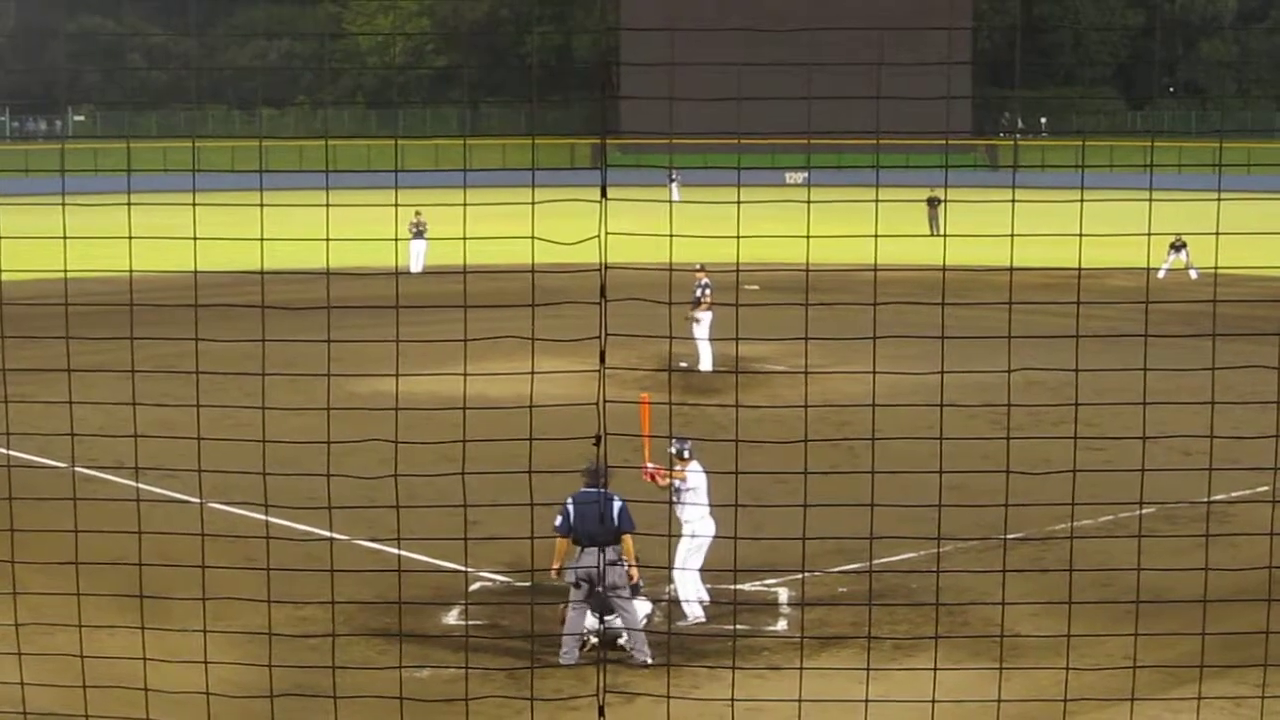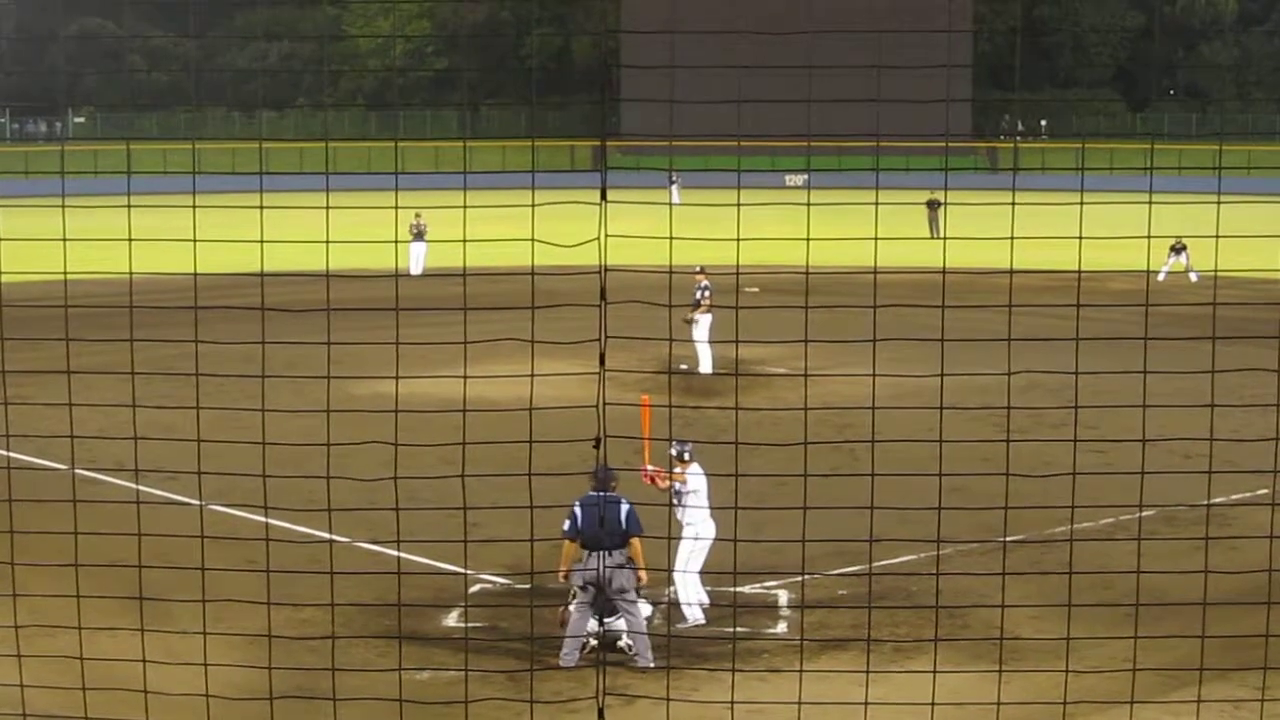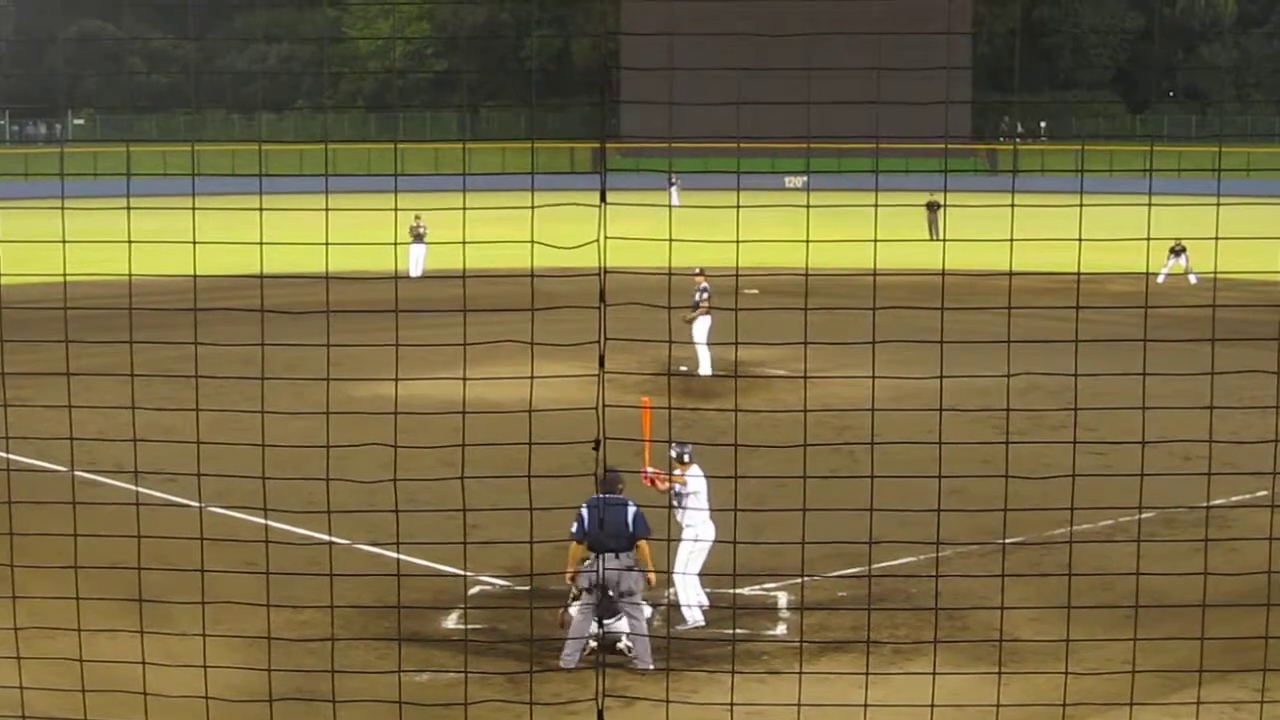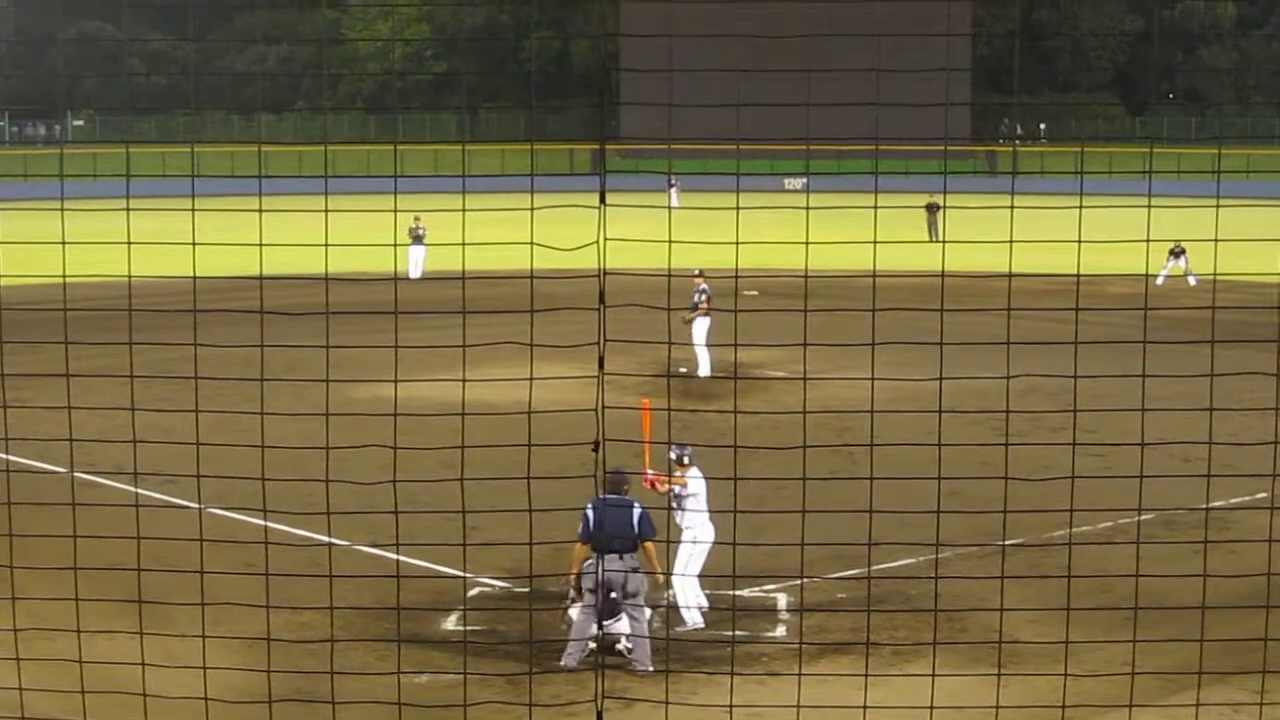
dt=0.1s
person 1, frame 1
left shoulder: (572, 502)
right shoulder: (616, 502)
left elbow: (562, 537)
right elbow: (626, 537)
left wrist: (557, 563)
right wrist: (633, 565)
left hip: (582, 560)
right hip: (609, 560)
left knee: (576, 608)
right knee: (626, 608)
left ankle: (567, 655)
right ankle: (641, 654)
person 1, frame 2
left shoulder: (580, 505)
right shoulder: (623, 505)
left elbow: (570, 540)
right elbow: (634, 540)
left wrist: (564, 567)
right wrist: (641, 568)
left hip: (589, 563)
right hip: (617, 563)
left knee: (580, 611)
right knee: (631, 611)
left ankle: (568, 657)
right ankle: (644, 658)
person 1, frame 3
left shoulder: (587, 507)
right shoulder: (630, 507)
left elbow: (577, 542)
right elbow: (641, 542)
left wrist: (571, 569)
right wrist: (649, 569)
left hip: (596, 566)
right hip: (623, 566)
left knee: (585, 613)
right knee: (635, 614)
left ankle: (569, 659)
right ankle: (643, 661)
person 1, frame 4
left shoulder: (592, 508)
right shoulder: (635, 509)
left elbow: (582, 543)
right elbow: (647, 543)
left wrist: (575, 569)
right wrist: (657, 569)
left hip: (598, 566)
right hip: (627, 567)
left knee: (587, 613)
right knee: (637, 616)
left ankle: (570, 658)
right ankle: (643, 663)
person 2, frame 1
left shoulder: (695, 471)
right shoulder: (680, 469)
left elbow: (679, 476)
right elbow: (665, 483)
left wrist: (657, 470)
right wrist: (653, 475)
left hip: (697, 526)
right hip: (695, 525)
left knee: (681, 570)
right knee: (689, 566)
left ankle: (695, 613)
right ankle: (700, 597)
person 2, frame 2
left shoulder: (695, 473)
right shoulder: (680, 471)
left elbow: (679, 479)
right elbow: (665, 485)
left wrist: (657, 472)
right wrist: (653, 477)
left hip: (698, 529)
right hip: (694, 528)
left knee: (682, 572)
right knee: (689, 569)
left ankle: (695, 616)
right ankle: (700, 599)
person 2, frame 3
left shoulder: (695, 475)
right shoulder: (680, 473)
left elbow: (679, 480)
right elbow: (664, 487)
left wrist: (656, 474)
right wrist: (652, 479)
left hip: (698, 531)
right hip: (693, 530)
left knee: (681, 574)
right knee: (688, 570)
left ankle: (694, 618)
right ankle: (699, 601)
person 2, frame 4
left shoulder: (695, 477)
right shoulder: (680, 475)
left elbow: (680, 482)
right elbow: (664, 489)
left wrist: (656, 476)
right wrist: (652, 482)
left hip: (698, 532)
right hip: (693, 532)
left knee: (680, 576)
right knee: (687, 572)
left ankle: (694, 620)
right ankle: (699, 603)
